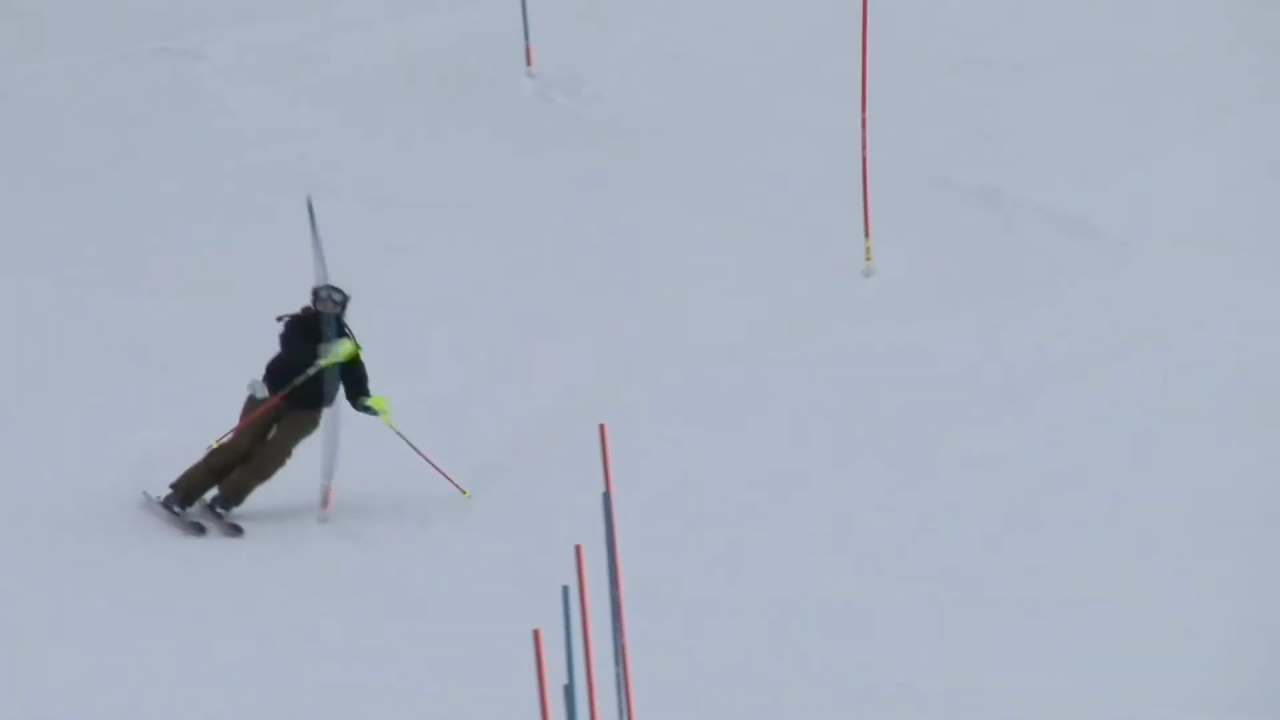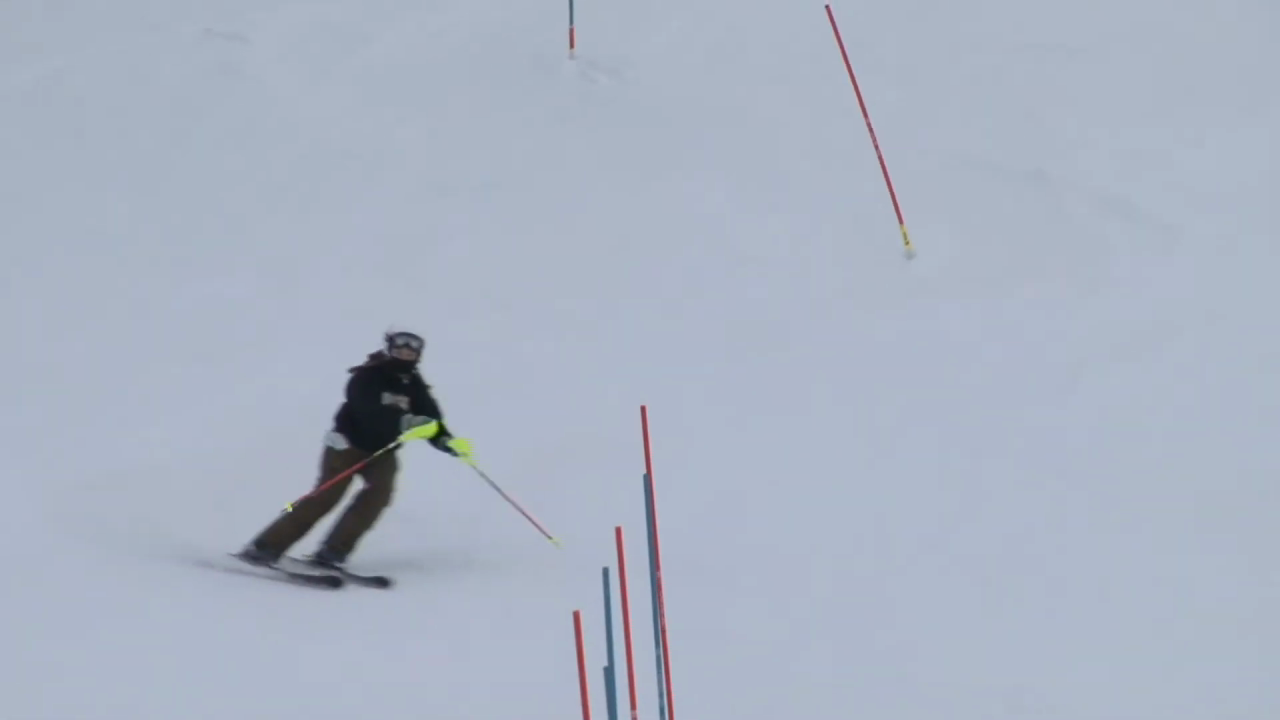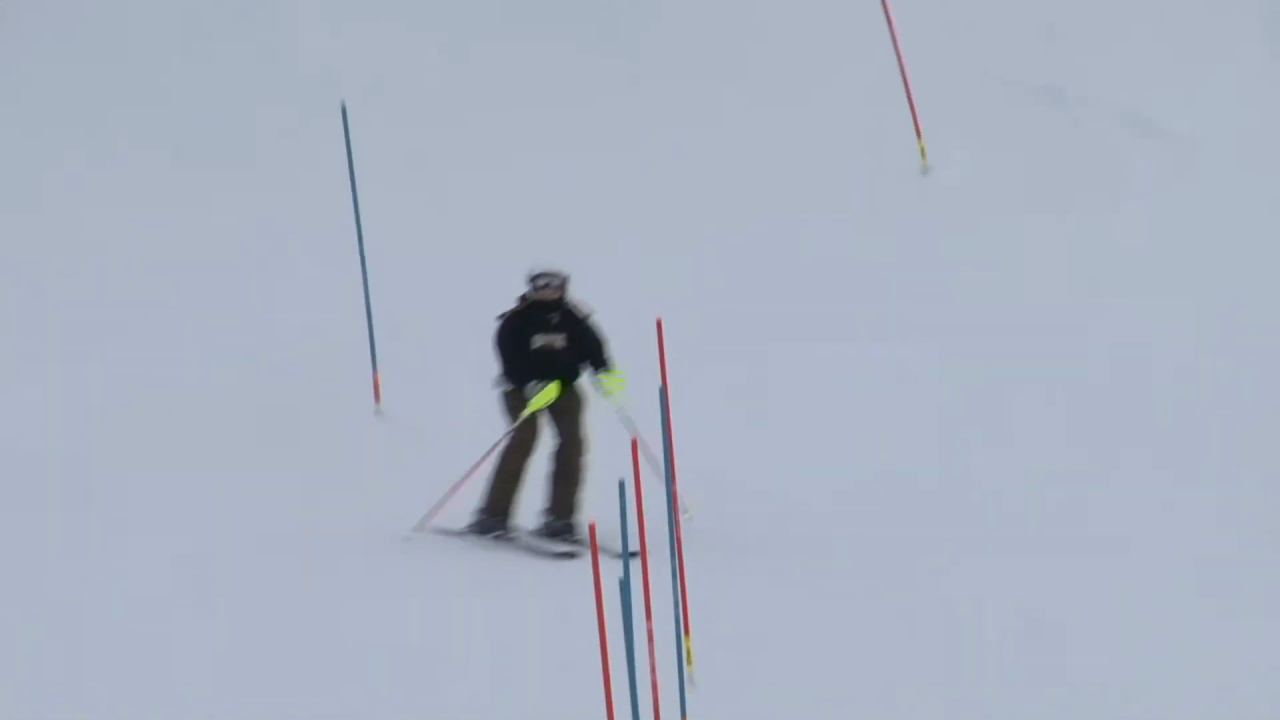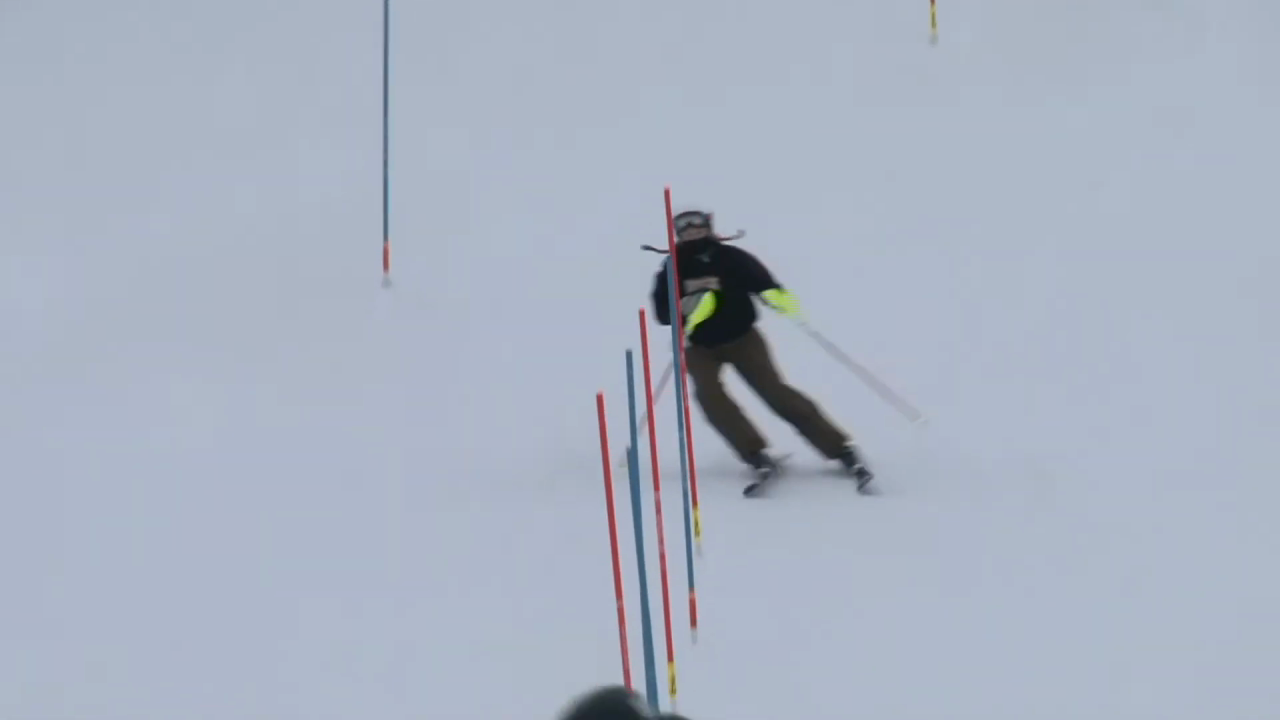
dt=0.3s
person 1, frame 1
left shoulder: (343, 343)
right shoulder: (298, 325)
left elbow: (355, 380)
right elbow: (294, 351)
left wrist: (366, 401)
right wrist: (328, 353)
left hip: (306, 408)
right hip: (273, 394)
left knee: (279, 447)
right knee: (242, 444)
left ankle: (226, 499)
right ankle: (182, 494)
person 1, frame 2
left shoulder: (416, 387)
right shoulder: (368, 376)
left elbow: (431, 423)
right elbow: (368, 411)
left wrist: (450, 441)
right wrist: (405, 423)
left hip: (382, 449)
right hip: (348, 442)
left knee: (381, 490)
right knee: (326, 497)
left ankle: (332, 552)
right ankle: (264, 548)
person 1, frame 3
left shoulder: (572, 320)
right shoulder: (516, 322)
left elbow: (594, 351)
right elbow: (511, 363)
left wrist: (605, 374)
right wrist: (532, 386)
left hip: (564, 389)
right hip: (522, 389)
left knee: (572, 439)
right knee: (523, 440)
left ankle: (560, 520)
right ankle: (492, 516)
person 1, frame 4
left shoulder: (730, 259)
right shoulder: (670, 271)
left elbow: (758, 278)
right elbow: (662, 312)
left wrist: (776, 295)
right wrist: (685, 307)
left hip: (740, 337)
right hip: (699, 345)
left knee: (775, 391)
right knee: (706, 390)
left ankle: (840, 447)
right ankle: (757, 454)
